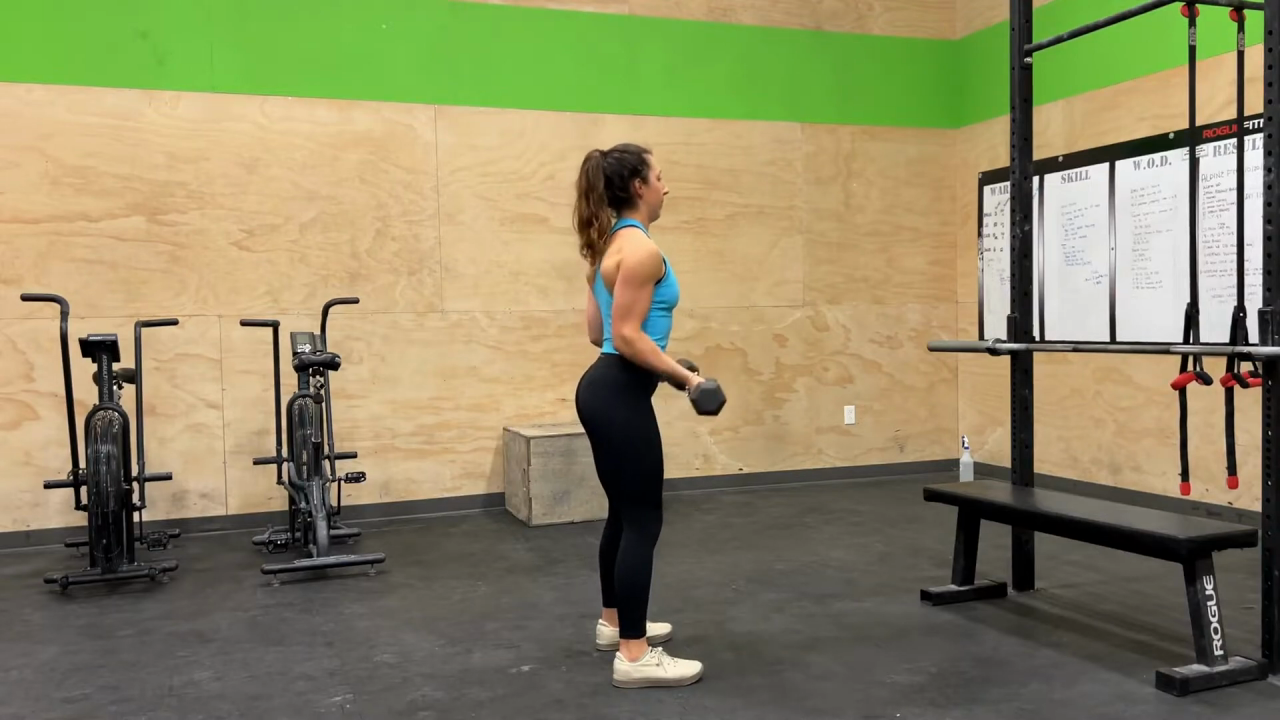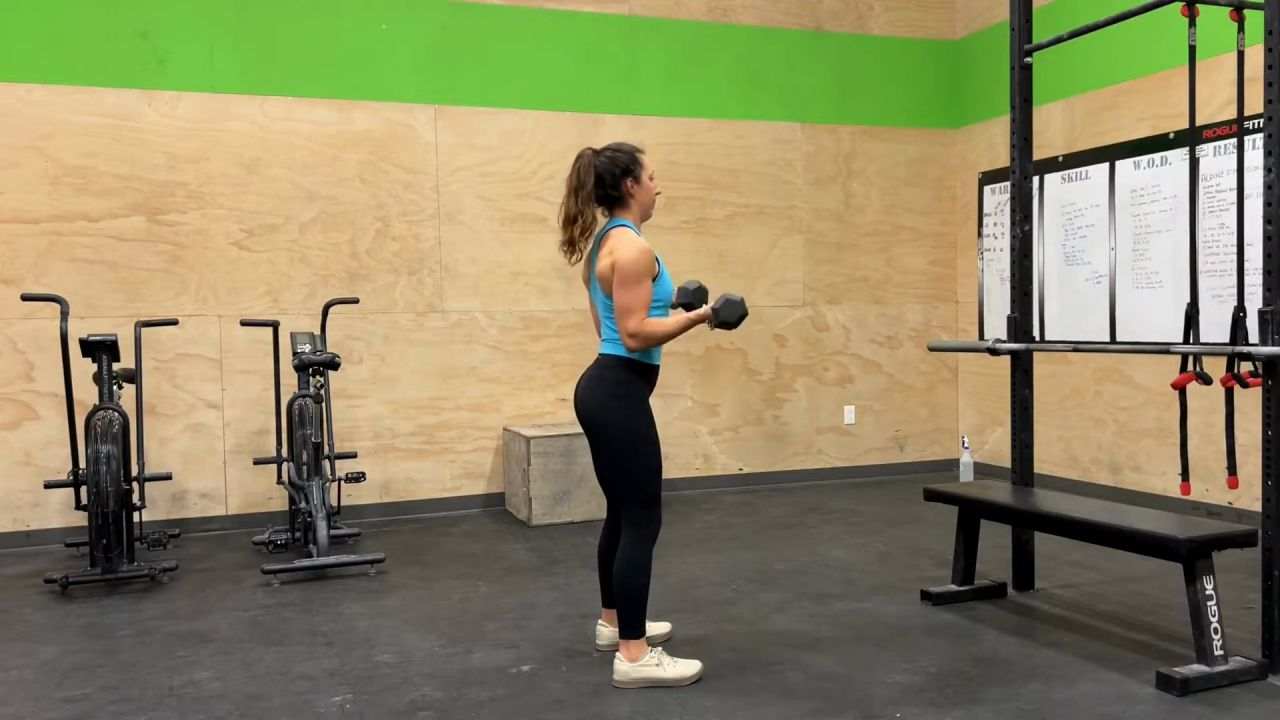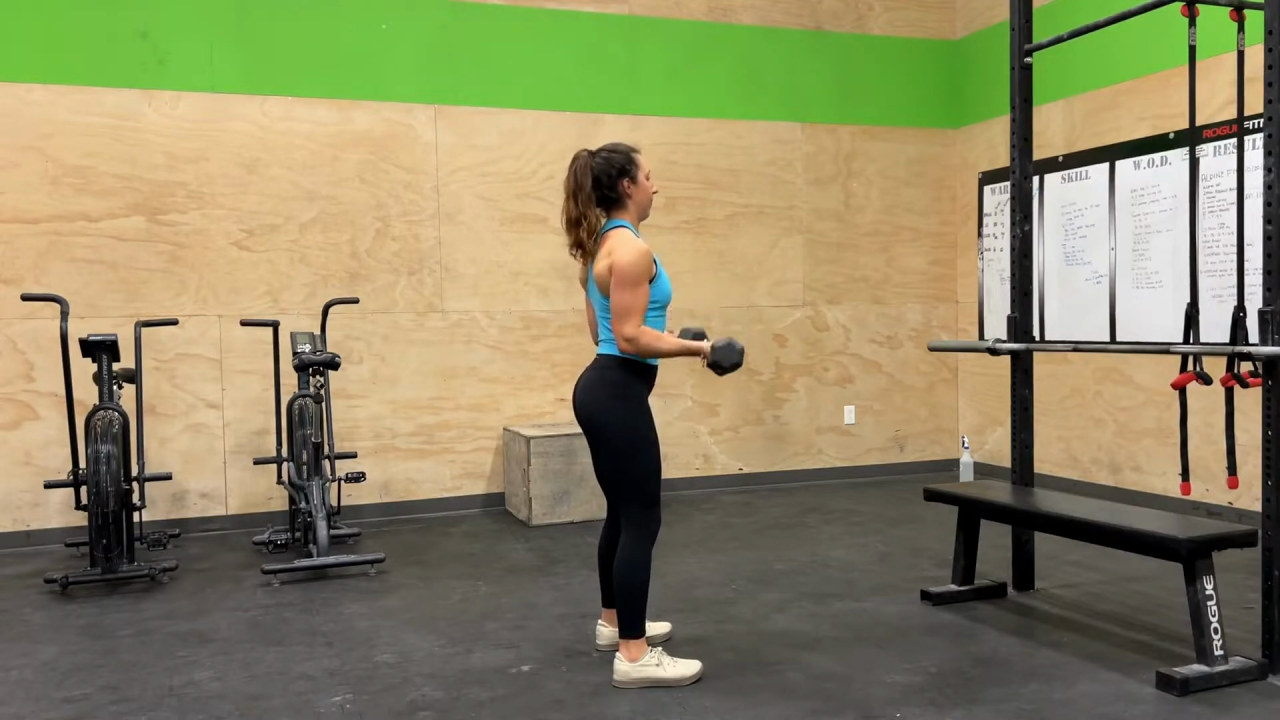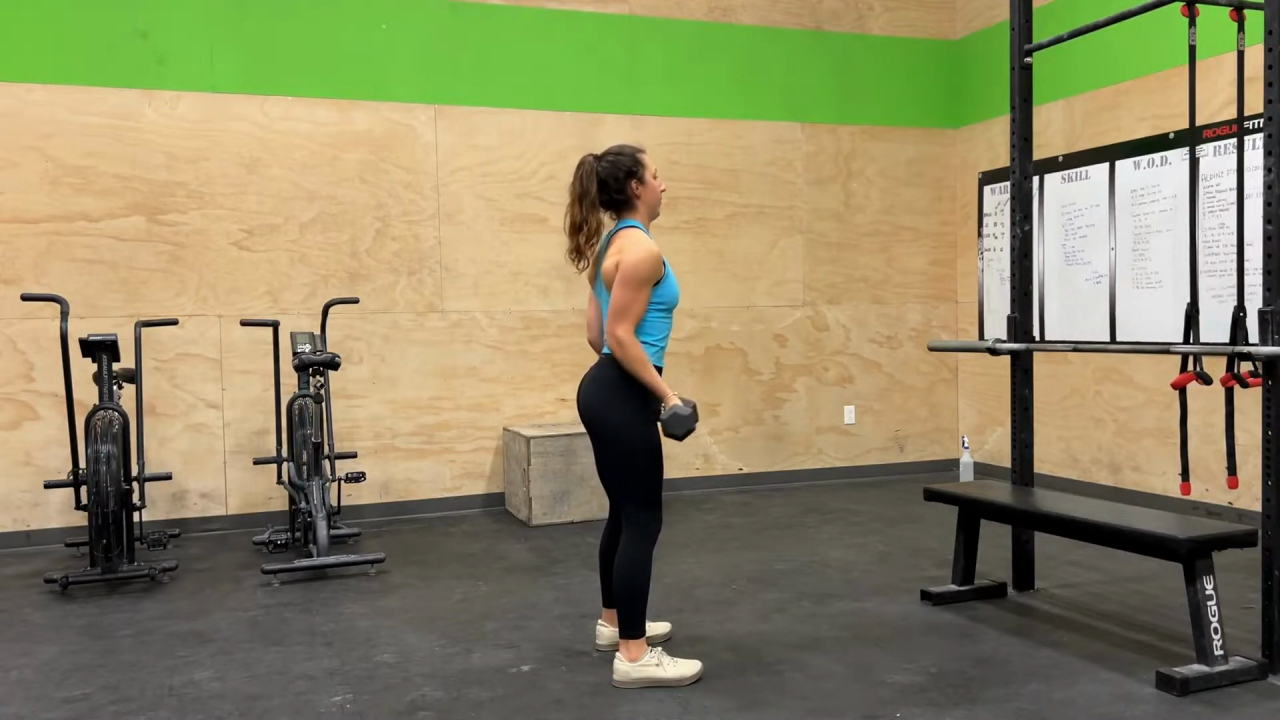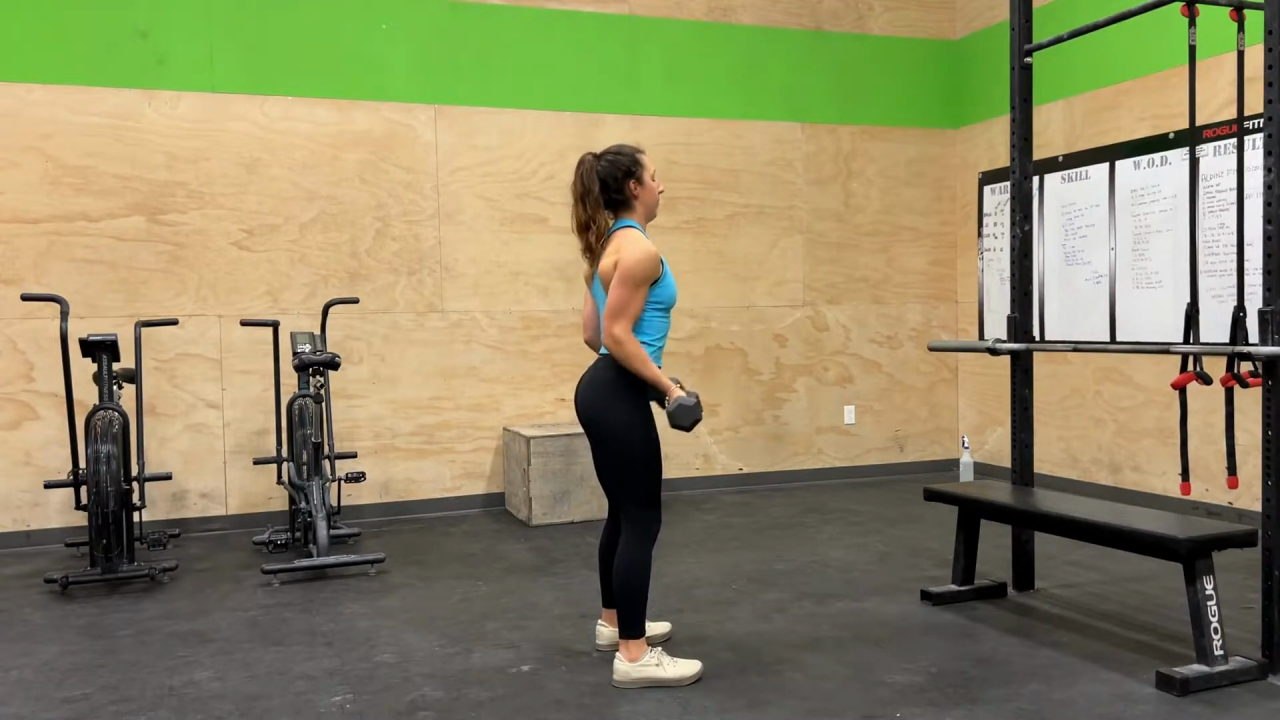
dt=0.3s
person 1, frame 1
left shoulder: (611, 244)
right shoulder: (639, 248)
right elbow: (627, 338)
left wrist: (661, 360)
right wrist: (683, 374)
left hip: (603, 387)
right hip: (621, 395)
left knee: (624, 513)
right knee: (642, 520)
left ankle: (614, 622)
right ankle: (635, 657)
person 1, frame 2
left shoulder: (603, 242)
right shoulder: (632, 246)
right elbow: (635, 334)
left wrist: (671, 309)
right wrist: (701, 316)
left hip: (602, 387)
right hip: (620, 393)
left knee: (622, 513)
right knee: (641, 521)
left ankle: (614, 622)
right ankle: (634, 655)
person 1, frame 3
left shoulder: (602, 245)
right shoulder: (629, 248)
right elbow: (629, 337)
left wrist: (669, 341)
right wrist: (697, 347)
left hip: (600, 388)
right hip: (618, 396)
left knee: (622, 513)
right knee: (641, 521)
left ankle: (613, 622)
right ankle: (634, 656)
person 1, frame 4
left shoulder: (611, 245)
right shoulder: (641, 249)
right elbow: (621, 337)
right wrist: (665, 393)
left hip: (603, 389)
right hip: (621, 398)
left knee: (624, 513)
right knee: (642, 521)
left ankle: (613, 622)
right ankle: (634, 655)
person 1, frame 5
left shoulder: (610, 245)
right shoulder: (638, 249)
right elbow: (618, 337)
right wrist: (667, 386)
left hip: (600, 389)
right hip: (618, 397)
left knee: (623, 513)
right knee: (641, 521)
left ankle: (613, 622)
right ankle: (634, 655)
